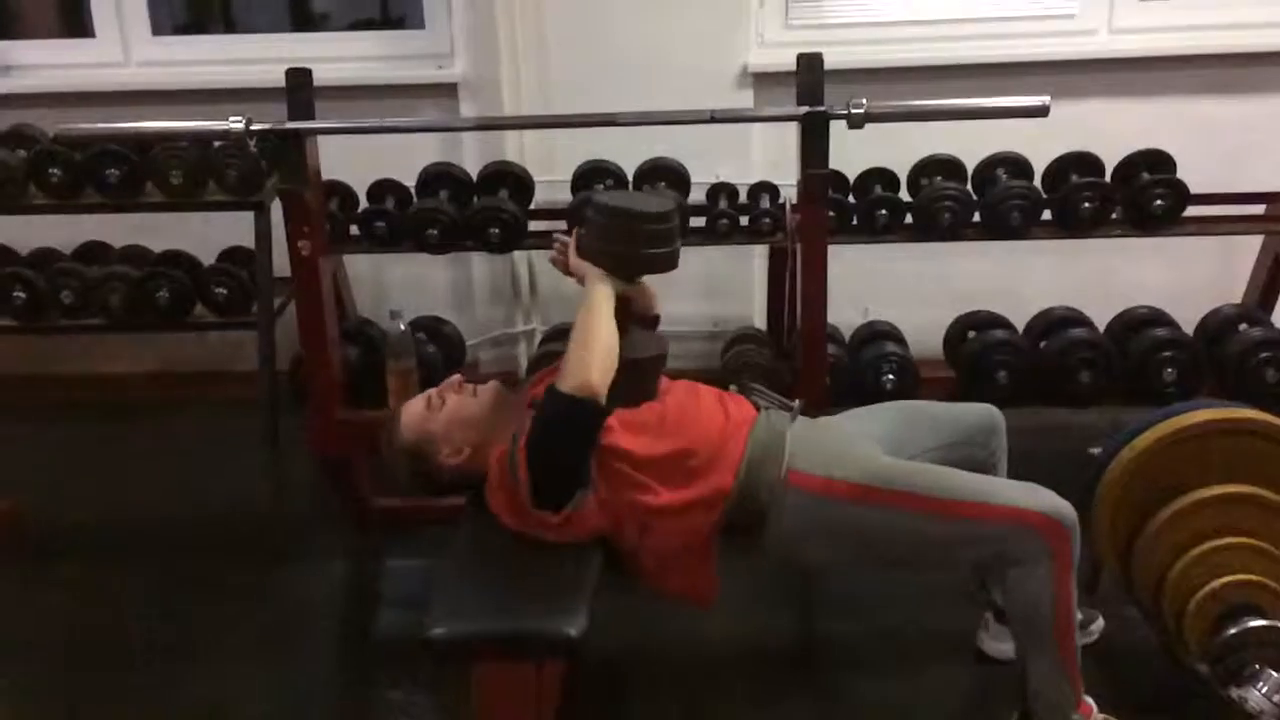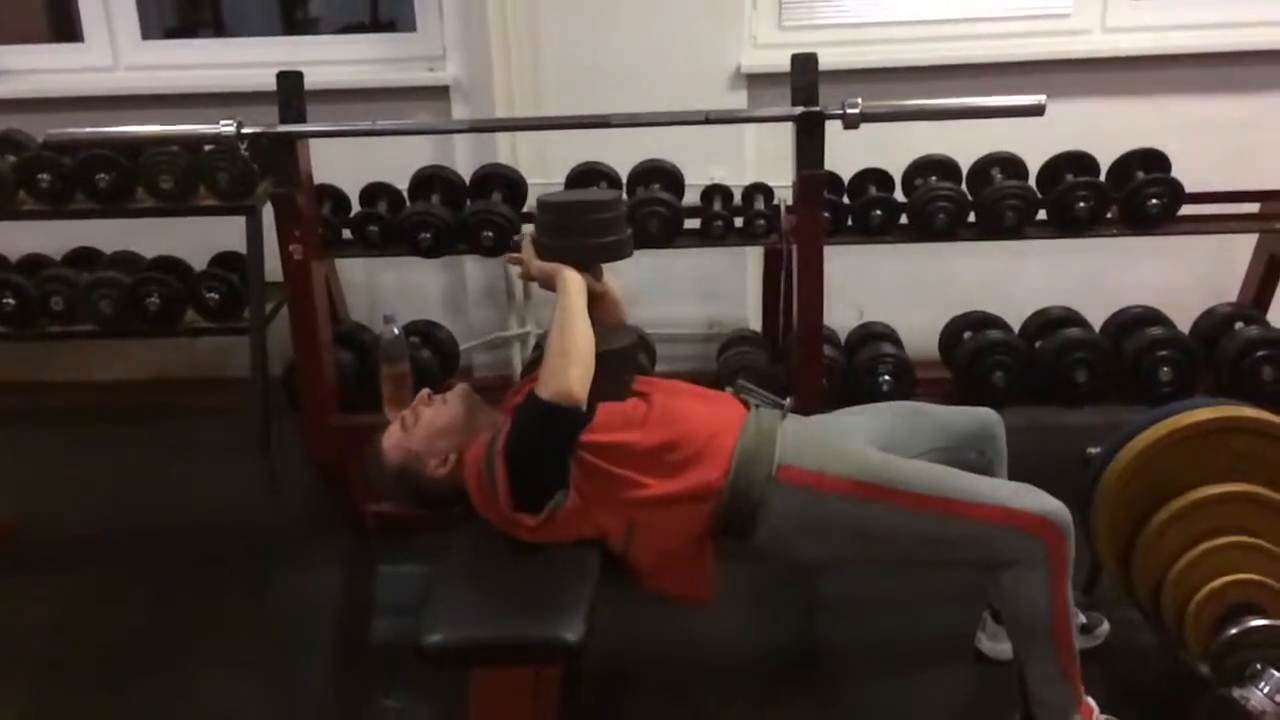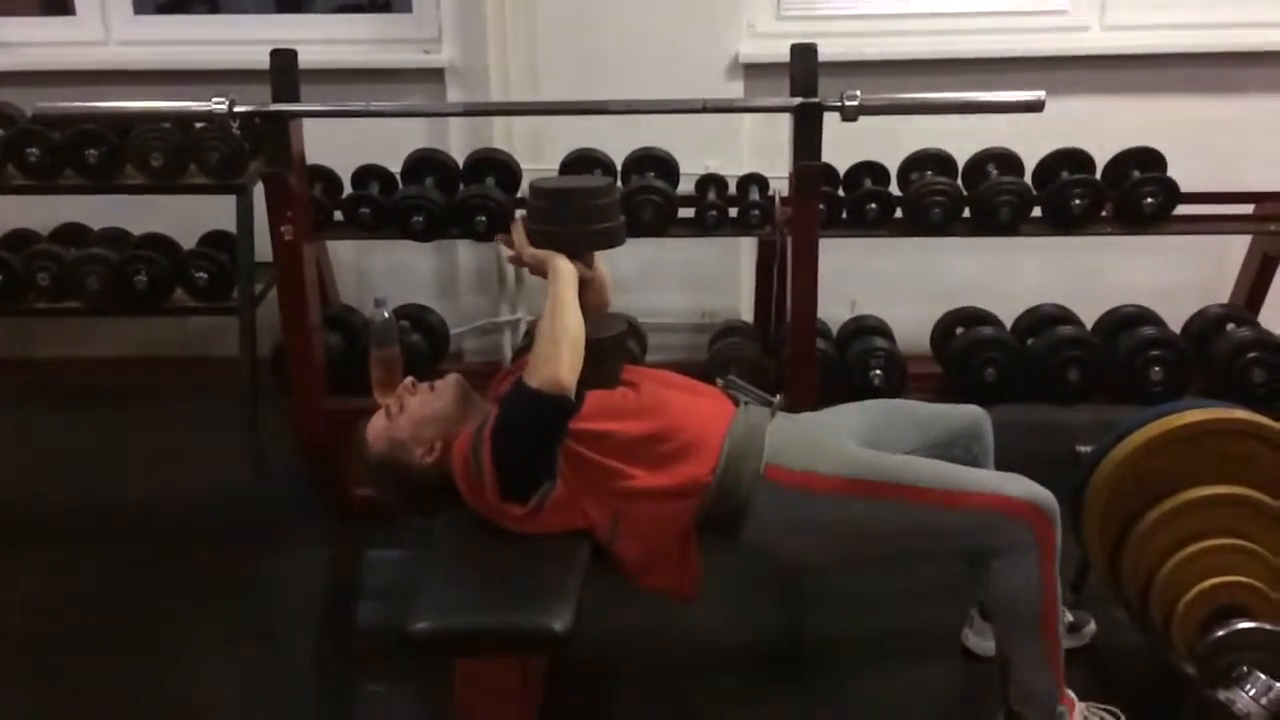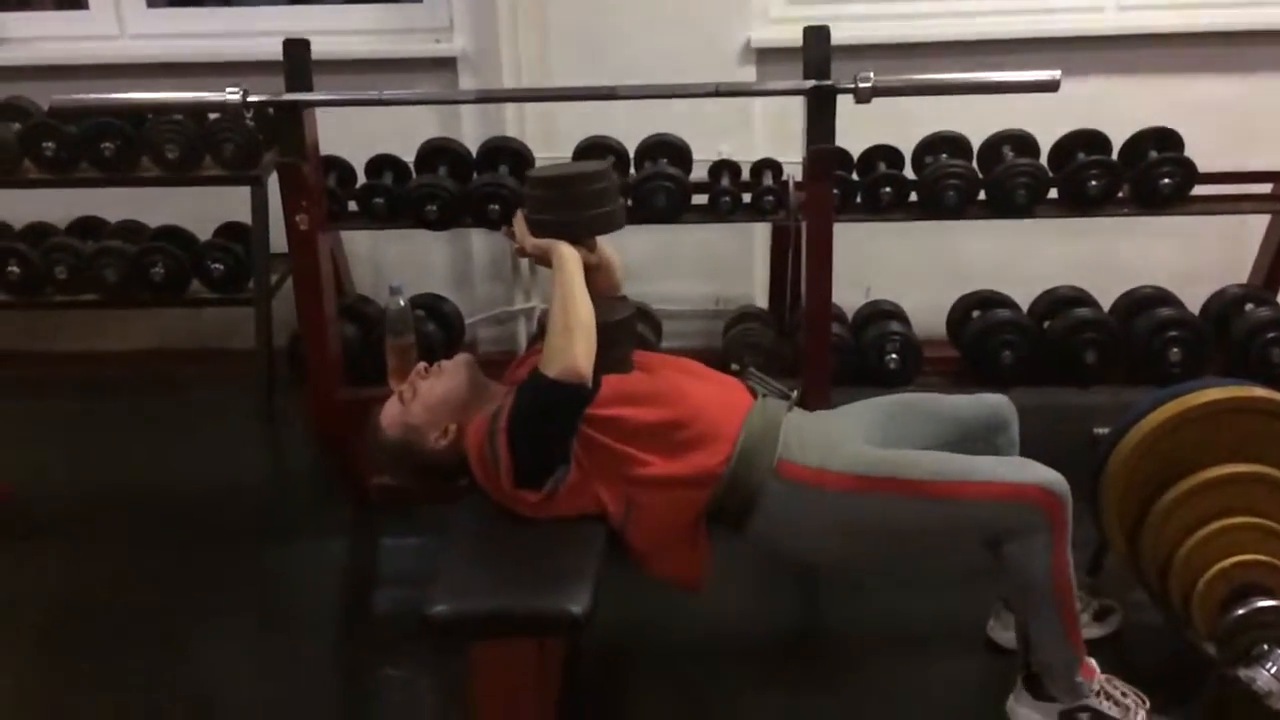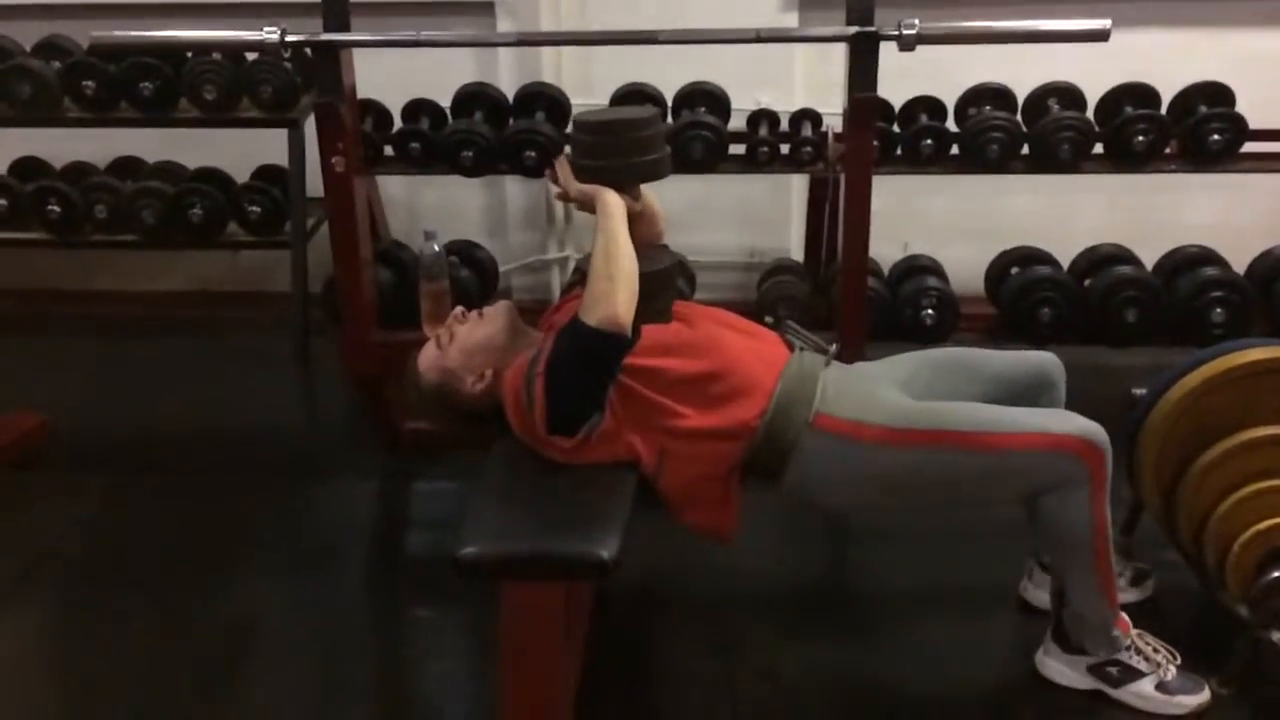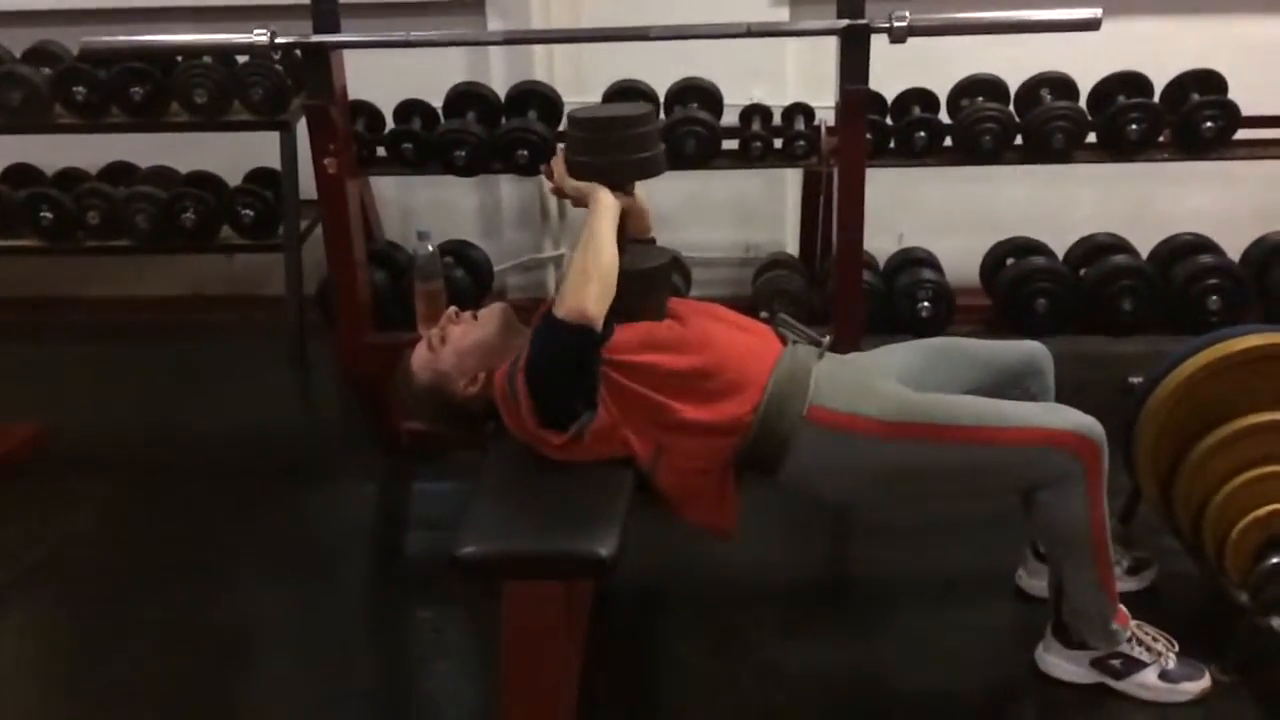
dt=0.7s
person 1, frame 1
left shoulder: (532, 410)
right shoulder: (524, 472)
left elbow: (634, 334)
right elbow: (583, 391)
left wrist: (616, 277)
right wrist: (597, 285)
left hip: (780, 434)
right hip: (784, 487)
left knee: (981, 426)
right knee: (1047, 523)
left ankle: (1014, 608)
person 1, frame 2
left shoulder: (514, 416)
right shoulder: (506, 471)
left elbow: (608, 345)
right elbow: (566, 397)
left wrist: (585, 280)
right wrist: (566, 280)
left hip: (771, 435)
right hip: (777, 485)
left knee: (978, 431)
right knee: (1042, 524)
left ankle: (1017, 614)
person 1, frame 3
left shoulder: (497, 404)
right shoulder: (491, 458)
left elbow: (591, 332)
right elbow: (555, 382)
left wrist: (575, 265)
right wrist: (556, 266)
left hip: (762, 431)
right hip: (764, 483)
left knee: (967, 427)
right knee: (1028, 513)
left ankle: (1007, 612)
person 1, frame 4
left shoulder: (512, 384)
right shoulder: (509, 444)
left elbow: (606, 316)
right elbow: (568, 378)
left wrist: (585, 251)
right wrist: (559, 257)
left hip: (781, 428)
right hip: (776, 479)
left knee: (990, 418)
right knee: (1040, 493)
left ankle: (1037, 600)
person 1, frame 5
left shoulder: (549, 333)
right shoulder: (541, 391)
left elbow: (648, 254)
right elbow: (613, 326)
left wrist: (623, 196)
right wrist: (606, 204)
left hip: (817, 378)
right hip: (815, 436)
left knee: (1039, 374)
right knee: (1078, 448)
left ankle: (1064, 566)
right ankle: (1089, 642)
person 1, frame 6
left shoulder: (538, 333)
right shoulder: (535, 390)
left elbow: (637, 252)
right elbow: (582, 319)
left wrist: (613, 191)
right wrist: (598, 202)
left hip: (809, 370)
right hip: (805, 425)
left knee: (1026, 364)
right knee: (1075, 442)
left ankle: (1060, 554)
right ankle: (1090, 638)
